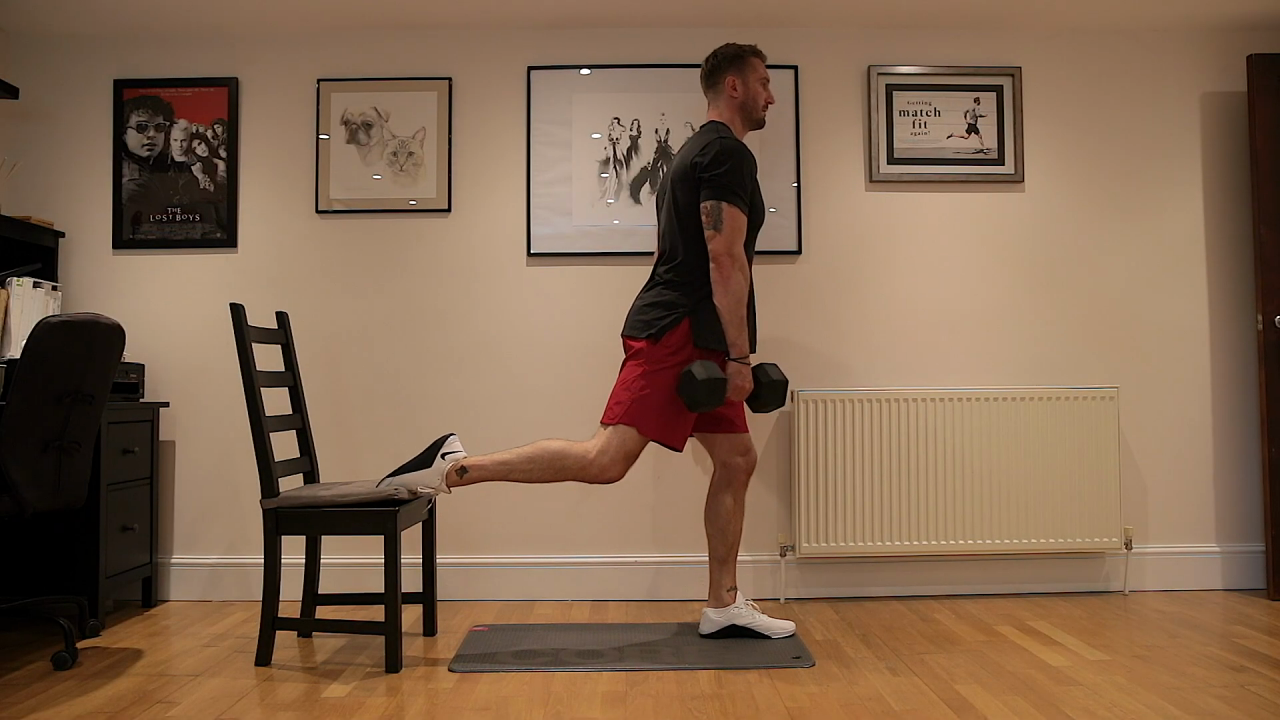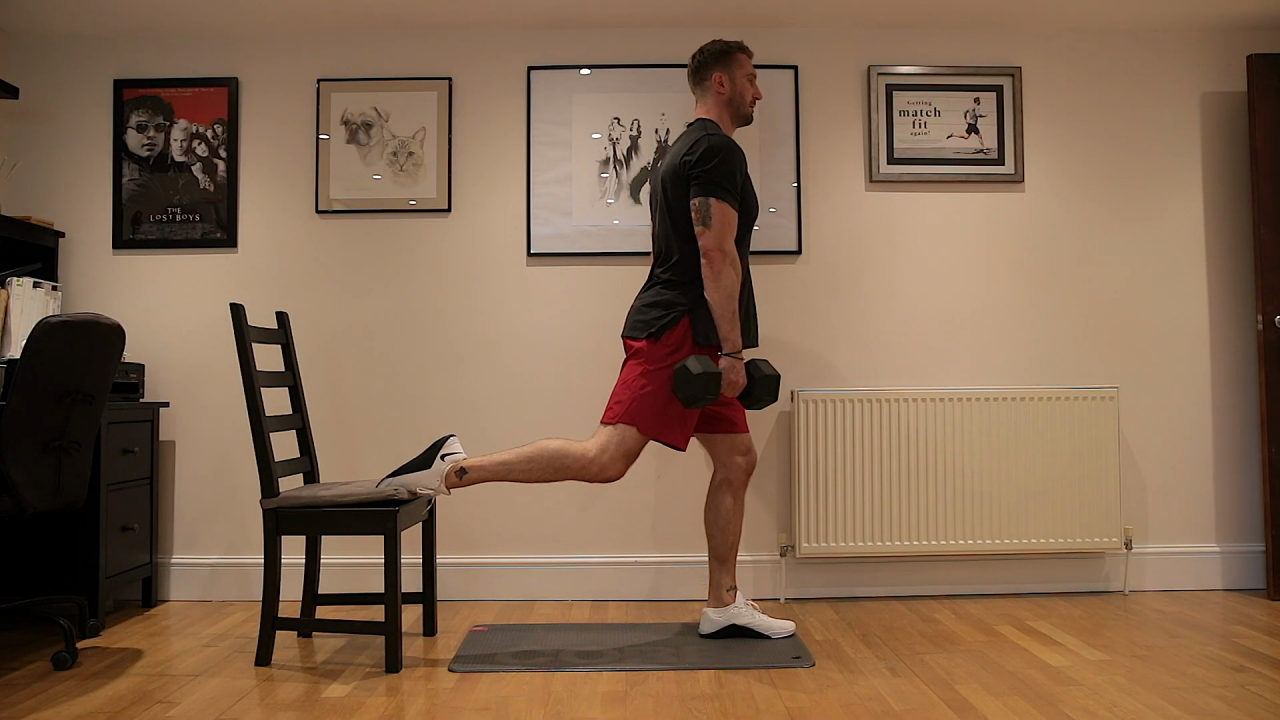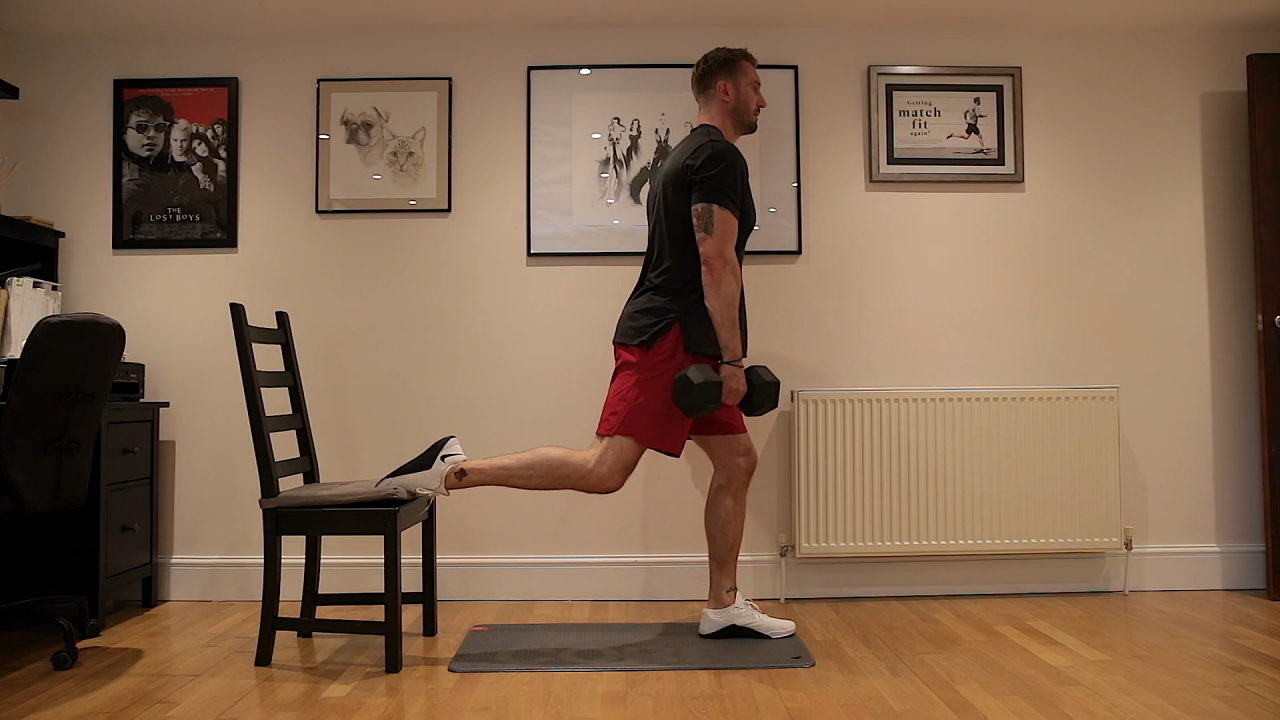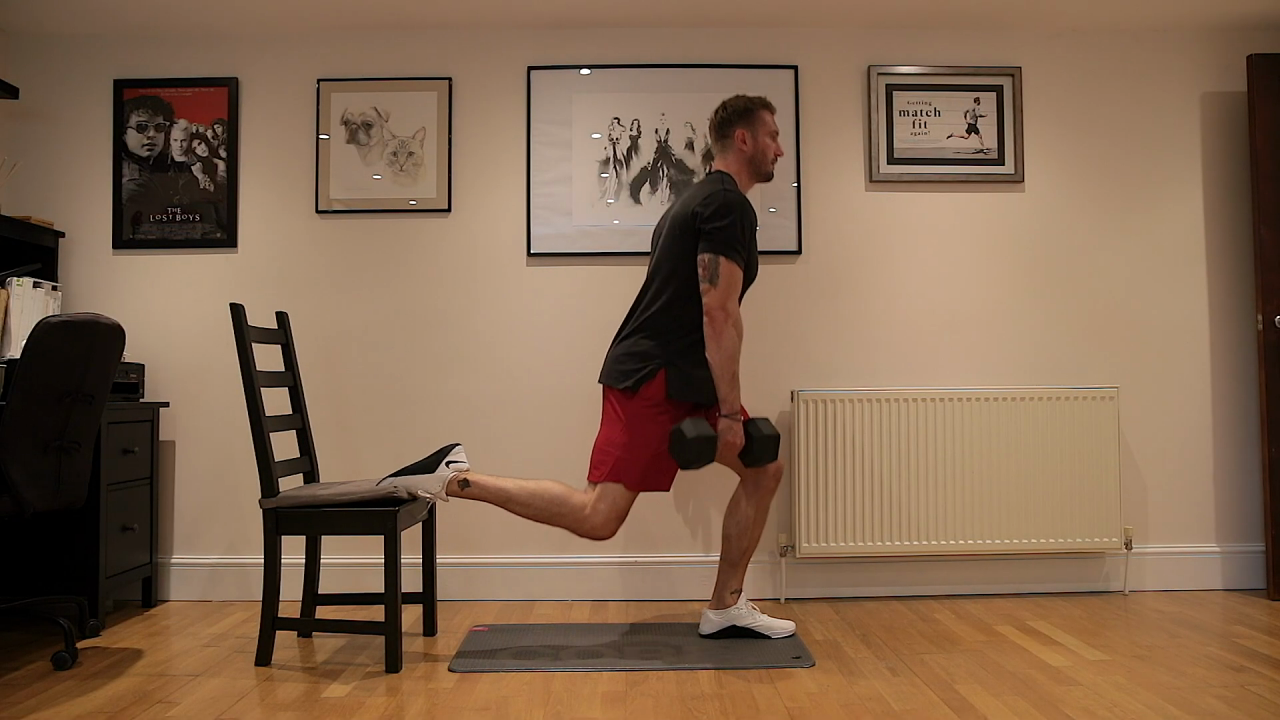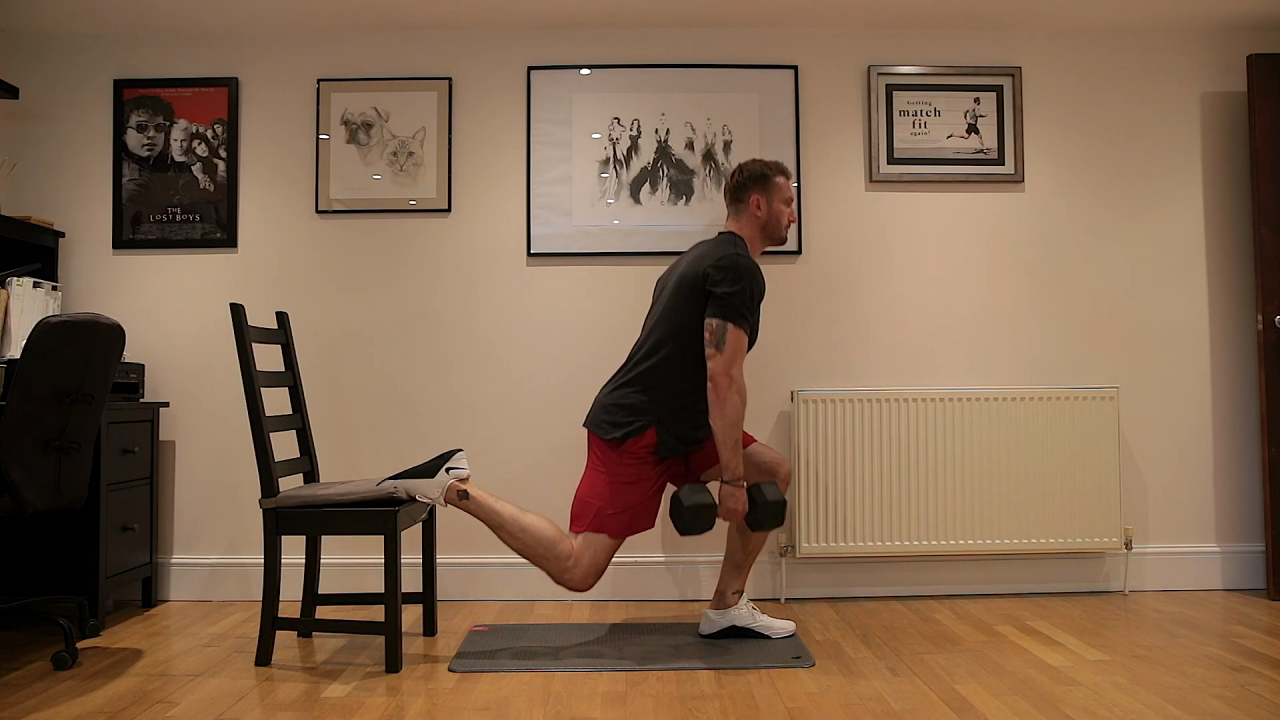
dt=0.4s
person 1, frame 1
left shoulder: (700, 152)
right shoulder: (729, 153)
right elbow: (725, 259)
right wrist: (740, 356)
left hip: (690, 337)
right hip: (679, 333)
left knee: (737, 462)
right knee: (604, 461)
left ankle: (723, 607)
right ankle: (452, 467)
person 1, frame 2
left shoulder: (689, 150)
right shoulder: (717, 149)
right elbow: (716, 254)
right wrist: (733, 351)
left hip: (686, 335)
right hip: (681, 332)
left knee: (737, 462)
right knee: (605, 458)
left ankle: (724, 607)
right ankle: (452, 468)
person 1, frame 3
left shoulder: (690, 155)
right shoulder: (720, 156)
right elbow: (716, 262)
right wrist: (733, 359)
left hip: (678, 338)
right hip: (670, 338)
left knee: (738, 461)
right knee: (604, 469)
left ankle: (724, 607)
right ankle: (451, 470)
person 1, frame 4
left shoulder: (701, 199)
right shoulder: (729, 206)
right elbow: (718, 313)
right wrist: (730, 412)
left hip: (674, 374)
right hip: (654, 377)
left knee: (765, 466)
right knee: (597, 515)
left ankle: (726, 608)
right ankle: (456, 478)
person 1, frame 5
left shoulder: (704, 256)
right shoulder: (738, 269)
right elbow: (722, 378)
right wrist: (733, 482)
left hip: (664, 422)
right hip: (637, 429)
left knee: (775, 471)
right knee: (575, 568)
left ankle: (727, 608)
right ankle: (458, 488)
